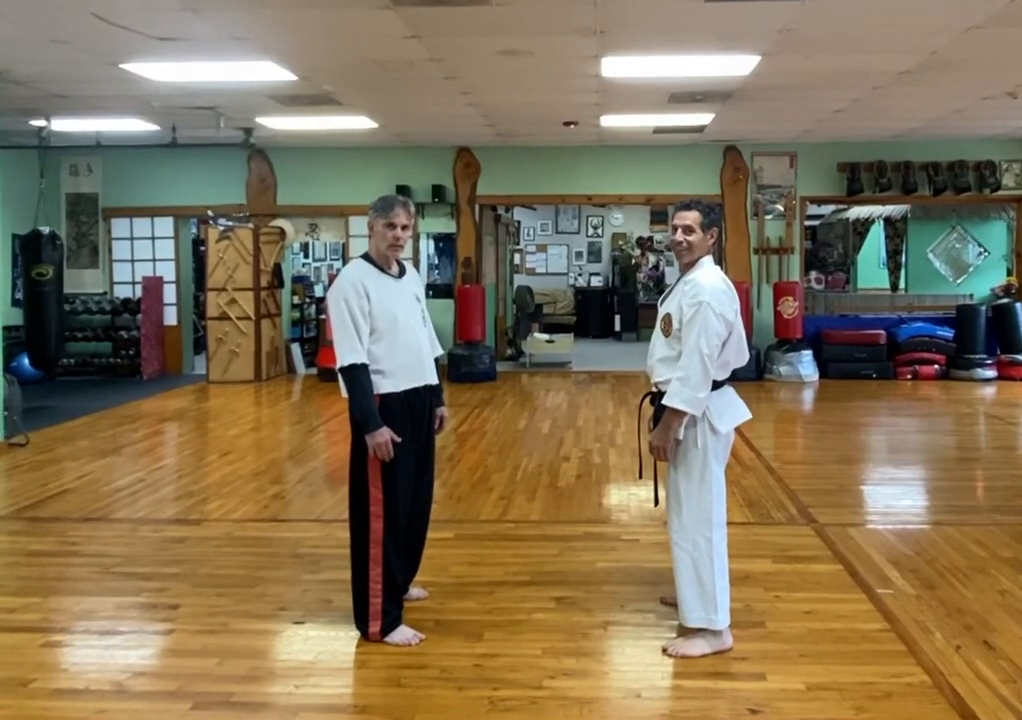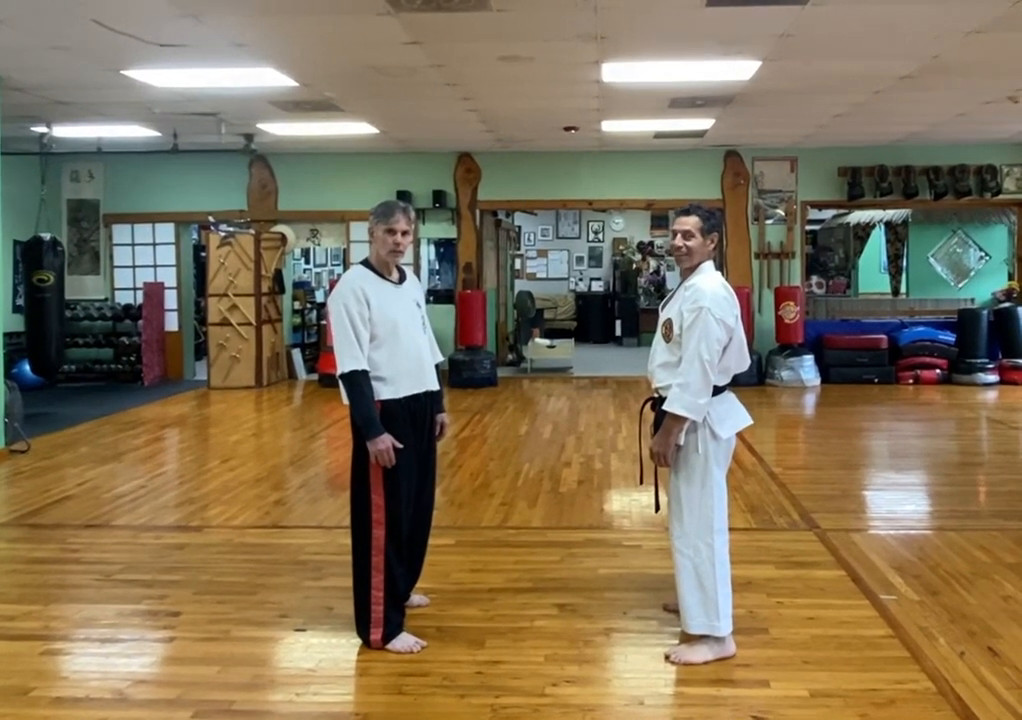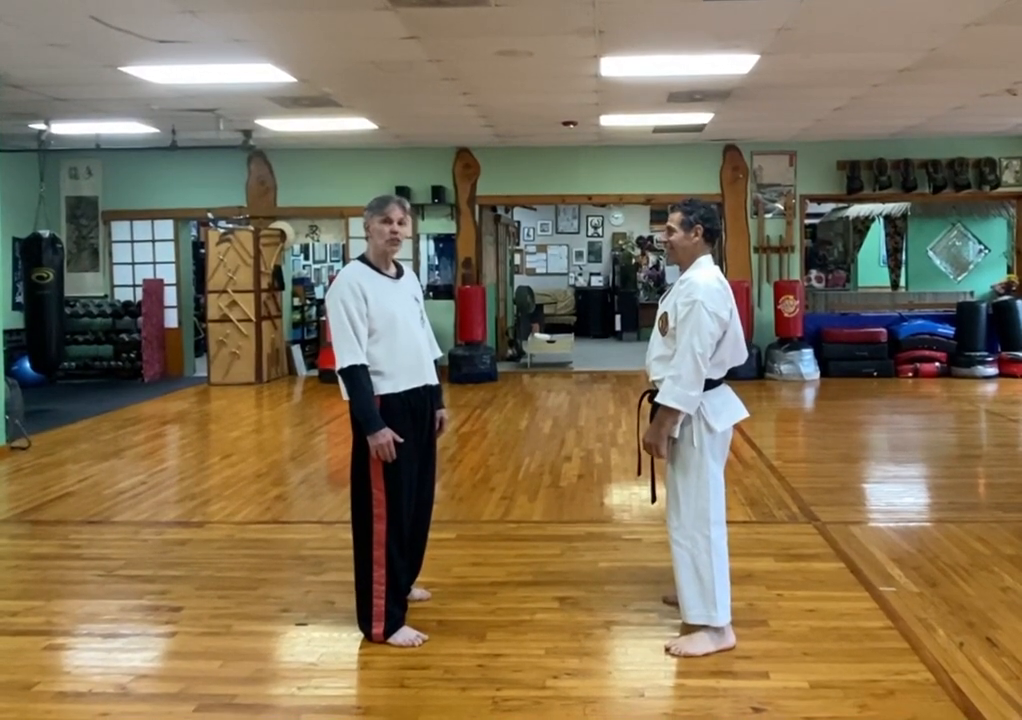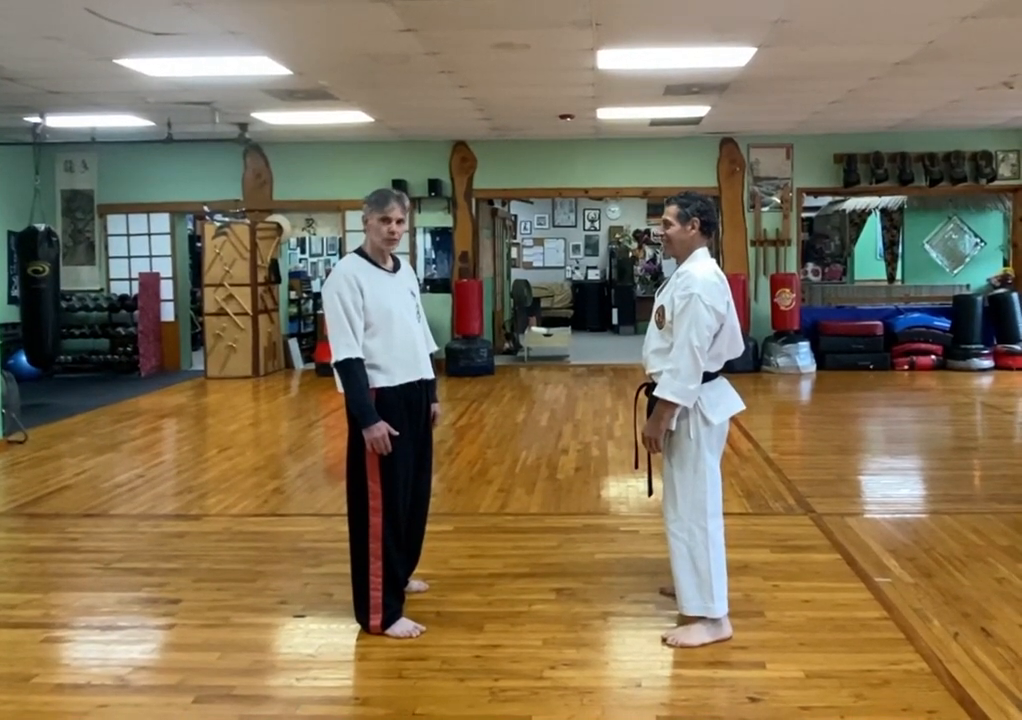
dt=1s
person 1, frame 1
left shoulder: (706, 288)
right shoulder: (689, 282)
left elbow: (697, 367)
left wrist: (666, 426)
right wrist: (666, 417)
left hip: (697, 415)
right hip: (688, 411)
left knee: (697, 516)
right knee: (689, 510)
left ankle: (711, 625)
right ankle: (698, 591)
person 1, frame 2
left shoulder: (707, 294)
right shoulder: (690, 288)
left elbow: (698, 373)
left wrist: (667, 432)
right wrist: (667, 422)
left hip: (698, 421)
right hip: (689, 417)
left knee: (698, 523)
right knee: (691, 517)
left ankle: (713, 634)
right ankle: (700, 598)
person 1, frame 3
left shoulder: (701, 287)
right shoulder: (694, 281)
left elbow: (690, 365)
left wrist: (660, 423)
right wrist: (665, 418)
left hip: (695, 412)
right hip: (692, 409)
left knee: (696, 515)
right knee: (690, 510)
left ankle: (714, 625)
right ankle: (699, 592)
person 1, frame 4
left shoulder: (698, 280)
right shoulder: (690, 274)
left elbow: (688, 358)
left wrist: (659, 416)
right wrist: (663, 410)
left hip: (692, 405)
right hip: (688, 402)
left knee: (693, 507)
right knee: (686, 502)
left ankle: (710, 615)
right ankle: (695, 583)
person 2, frame 1
left shoulder: (410, 276)
right shoulder: (353, 281)
right elbow: (352, 361)
left wrist: (437, 398)
right wrist: (371, 423)
left hip: (417, 403)
right hip: (382, 406)
left knee: (415, 500)
right knee: (380, 510)
left ankle: (397, 581)
right ankle: (379, 618)
person 2, frame 2
left shoulder: (411, 282)
right shoulder: (353, 287)
right elbow: (352, 368)
left wrist: (437, 404)
right wrist: (372, 430)
left hip: (418, 408)
right hip: (384, 412)
left knee: (417, 506)
right knee: (382, 517)
left ankle: (399, 589)
right ankle: (381, 626)
person 2, frame 3
left shoulder: (408, 277)
right shoulder: (351, 282)
right elbow: (351, 362)
left wrist: (436, 399)
right wrist: (372, 423)
left hip: (417, 402)
right hip: (383, 406)
left knee: (417, 500)
right knee: (383, 511)
left ankle: (400, 582)
right ankle: (382, 619)
person 2, frame 4
left shoulder: (405, 271)
right shoulder: (347, 275)
right elbow: (347, 356)
left wrist: (431, 393)
right wrist: (368, 417)
left hip: (413, 397)
right hip: (379, 400)
left knee: (414, 494)
right knee: (378, 504)
left ankle: (398, 574)
right ankle: (379, 611)
